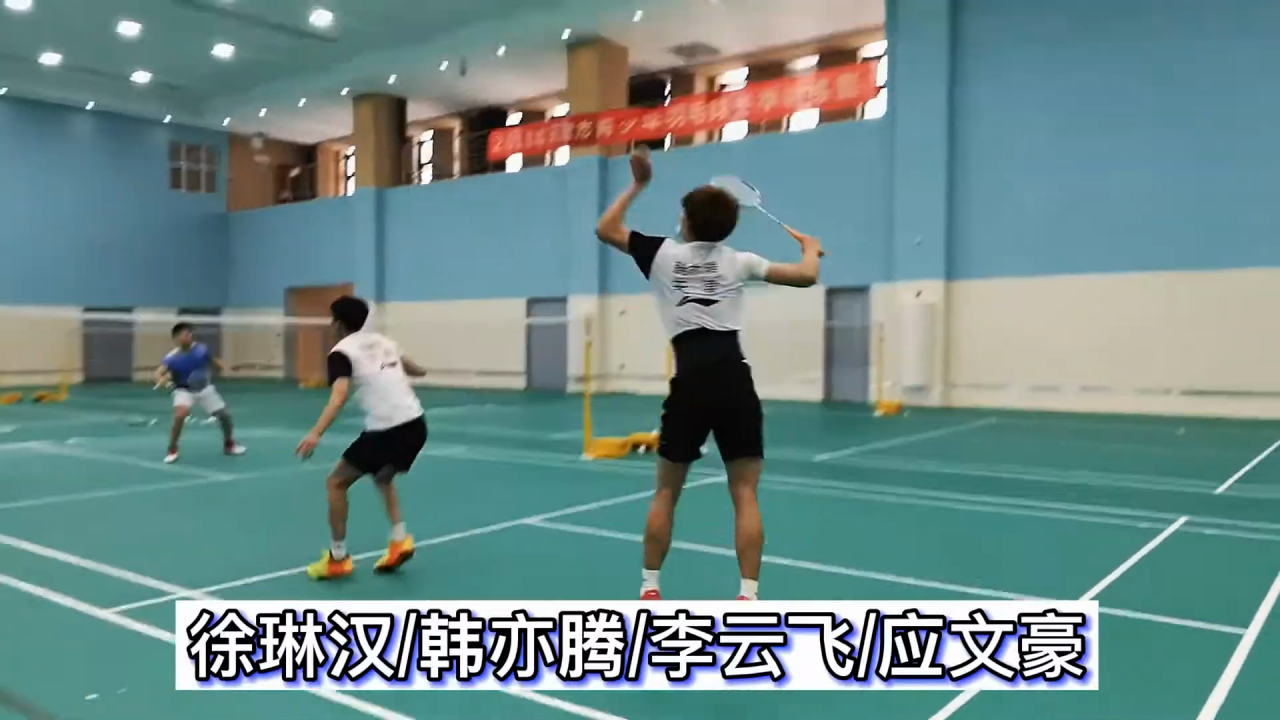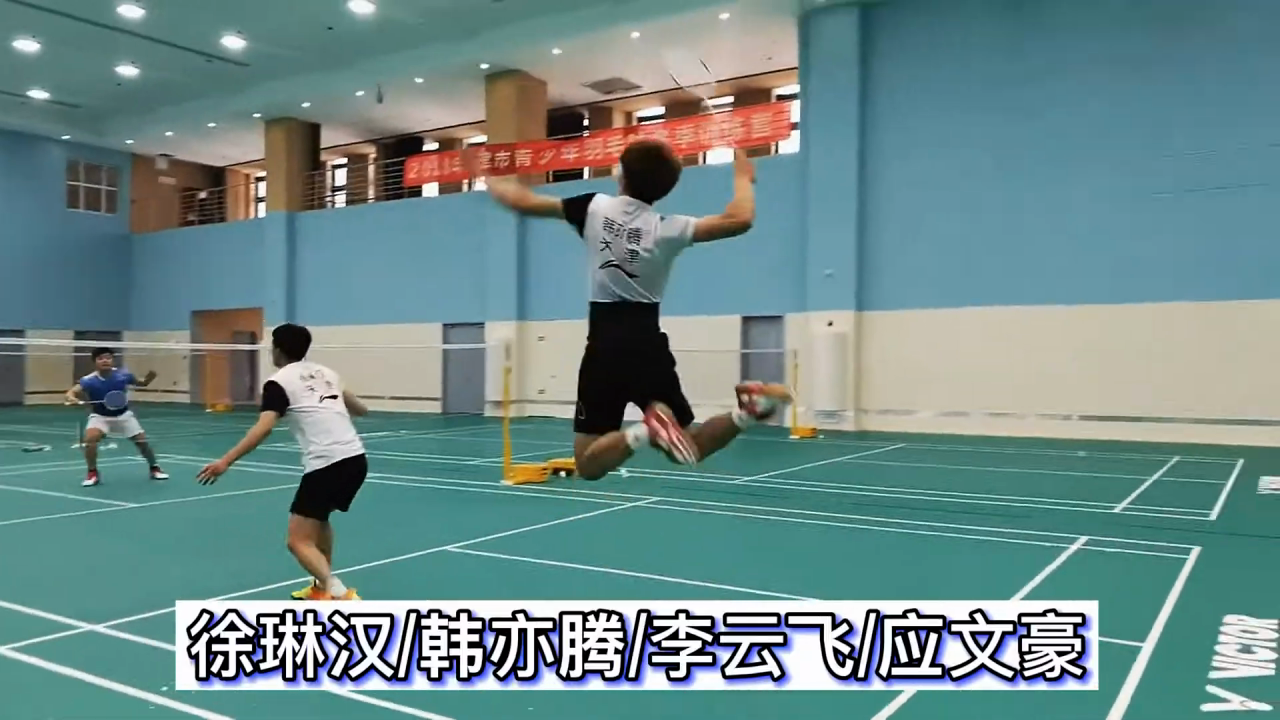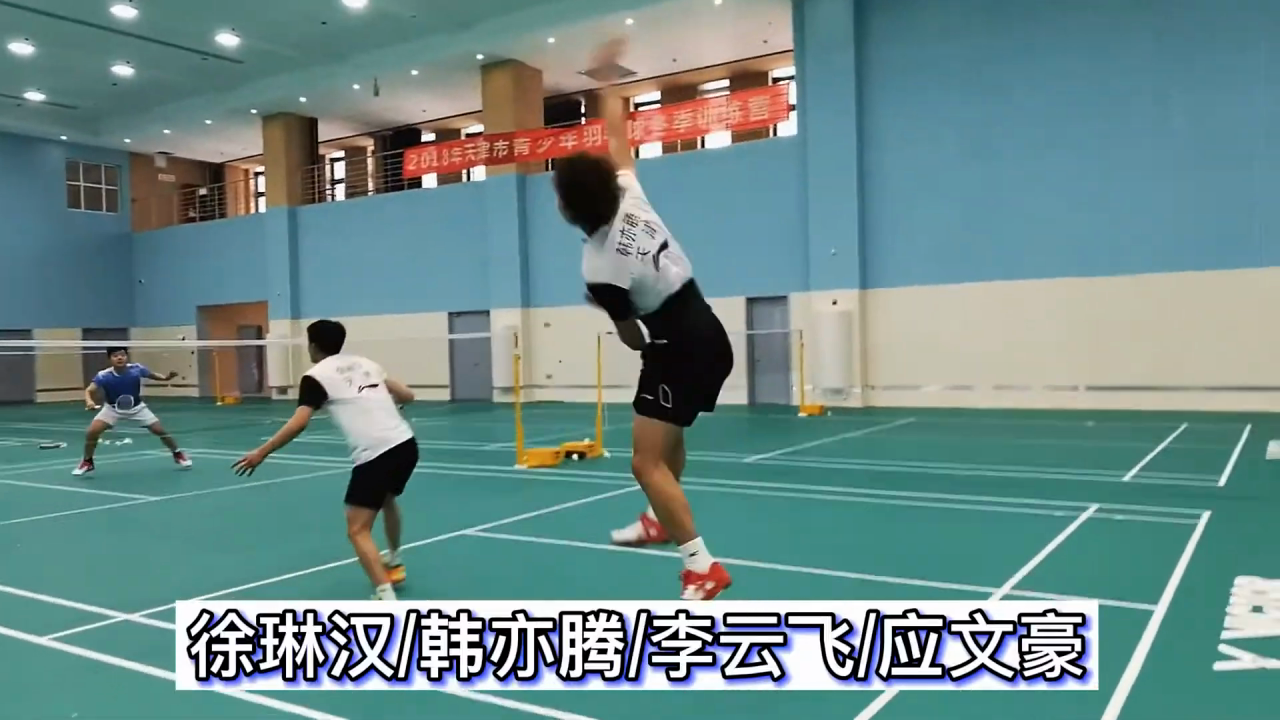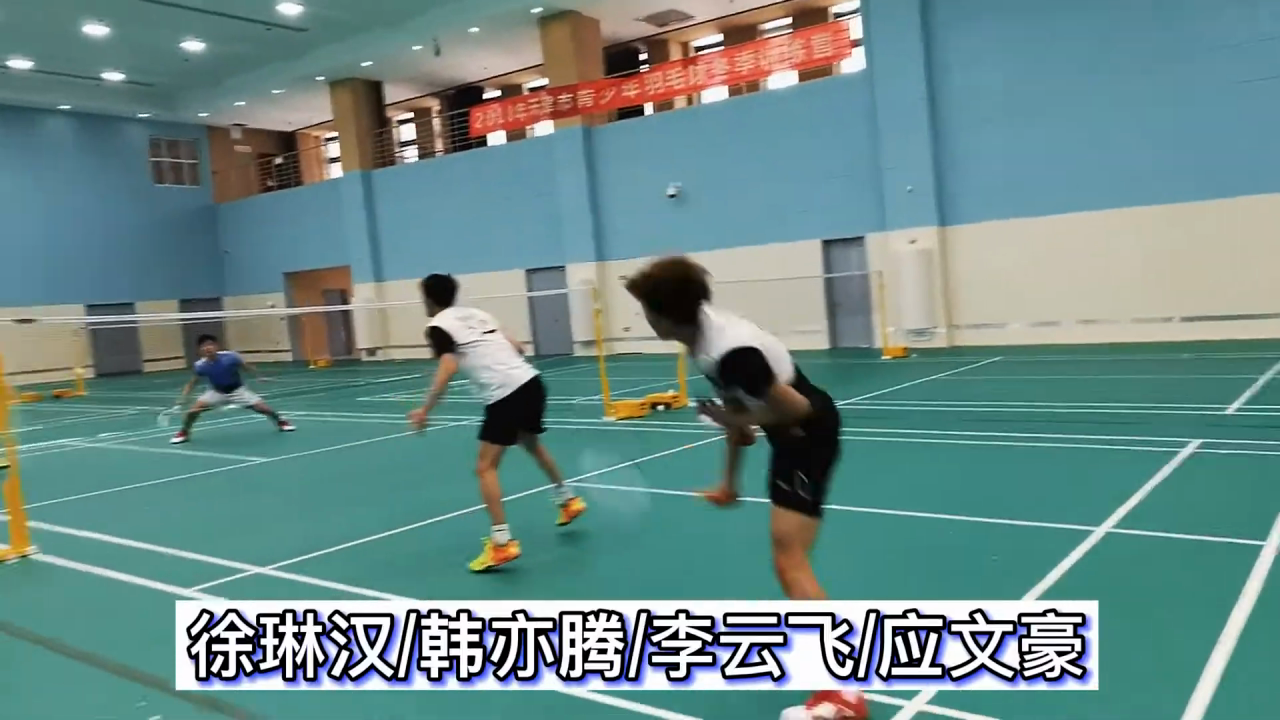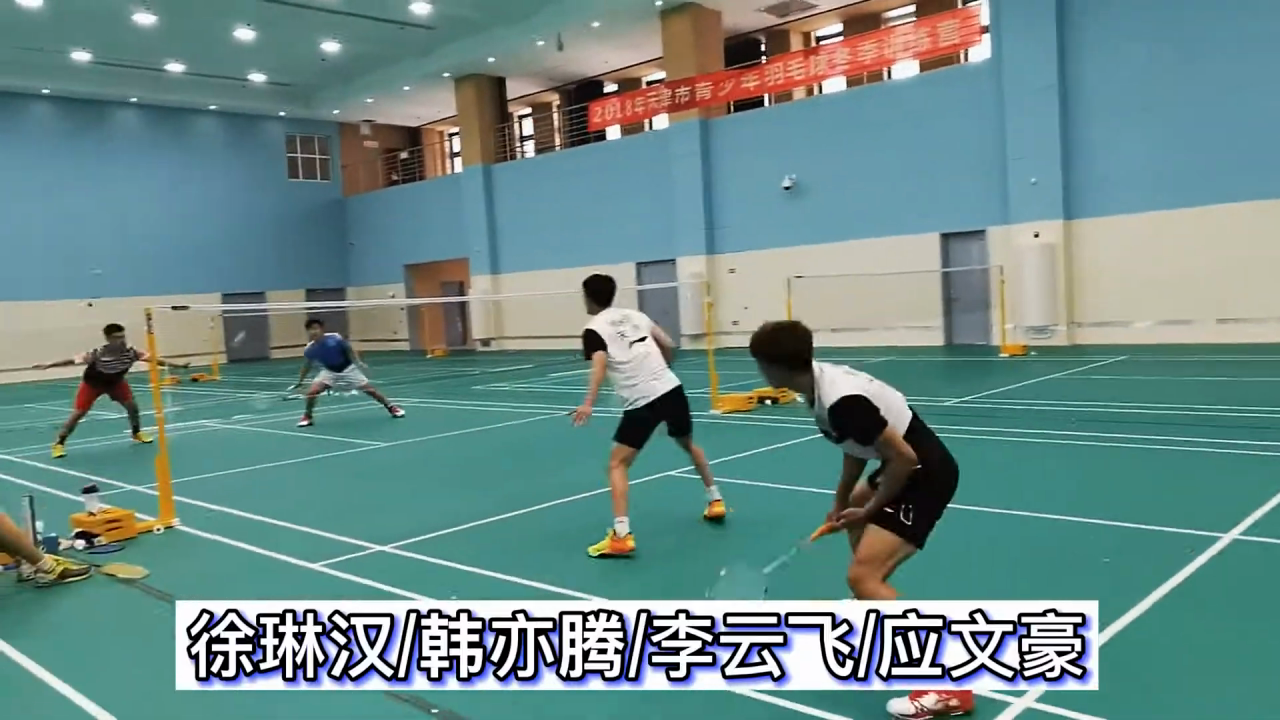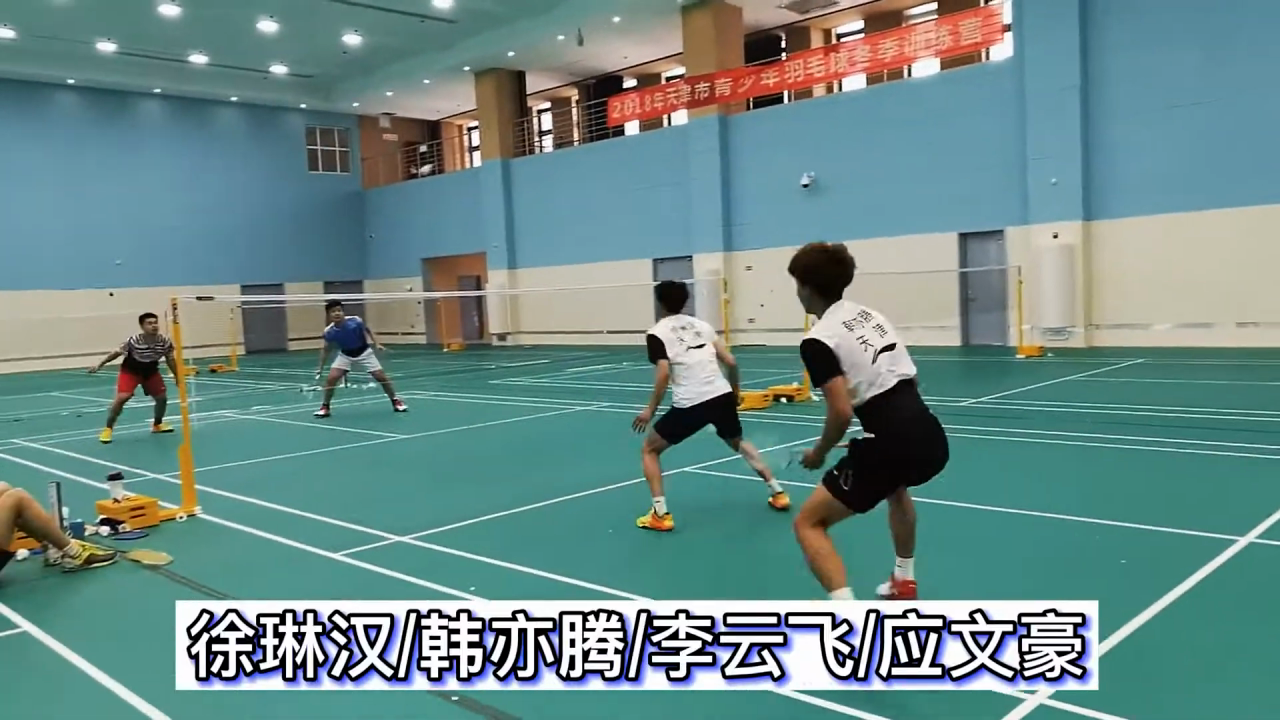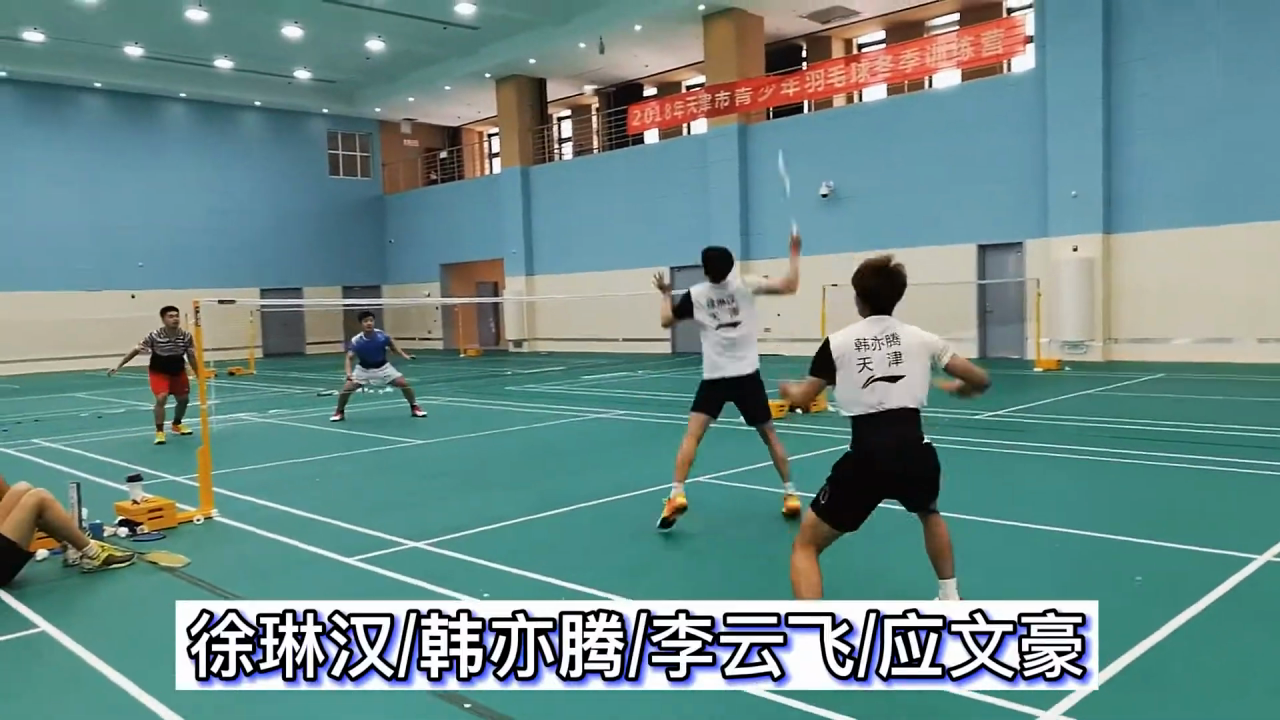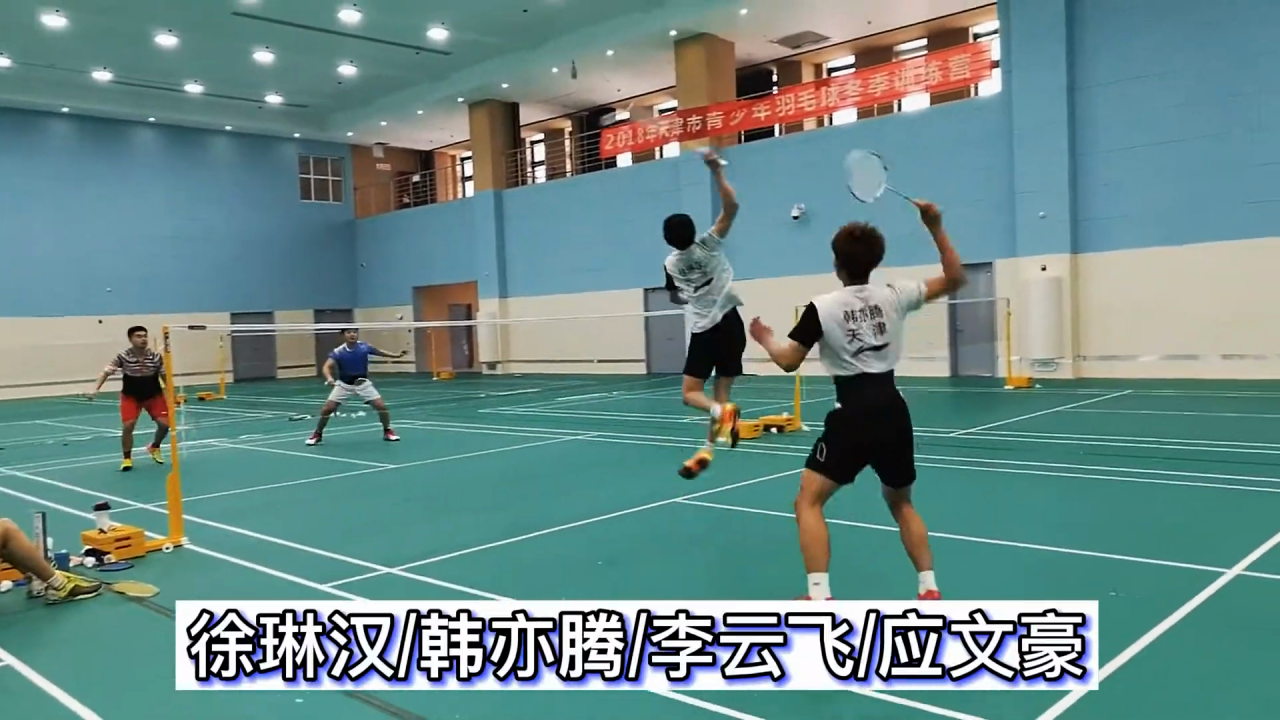
dt=0.2s
person 1, frame 1
left shoulder: (663, 254)
right shoulder: (738, 261)
left elbow: (605, 229)
right elbow: (805, 277)
left wrist: (637, 185)
right wrist: (810, 249)
left hip: (691, 386)
right hip: (733, 385)
left knee: (666, 492)
right knee: (746, 493)
left ankle: (649, 591)
right ankle: (748, 596)
person 1, frame 2
left shoulder: (595, 206)
right shoulder: (668, 228)
left elbow: (526, 202)
right elbow: (739, 222)
left wrist: (490, 181)
right wrist: (743, 179)
left hip: (609, 353)
right hip: (650, 349)
left knee: (590, 463)
right knee: (691, 447)
left ankle: (642, 432)
right ankle: (740, 412)
person 1, frame 3
left shoulder: (598, 271)
right shoulder: (628, 196)
left elbow: (632, 339)
right elbow: (618, 145)
right wrist: (605, 77)
left hip: (681, 354)
right hip: (710, 339)
left knee: (648, 464)
right knee: (665, 442)
left ankle: (703, 568)
right ankle: (660, 520)
person 1, frame 4
left shoulder: (732, 355)
right shoulder: (709, 327)
left elbow: (795, 409)
right elbow: (735, 407)
left wrist: (741, 421)
right wrist: (730, 480)
left hip: (807, 439)
right hip: (795, 434)
left knee: (788, 561)
person 1, frame 5
left shoulder: (842, 401)
right shoulder: (826, 380)
left elbow: (904, 458)
right elbow: (857, 449)
left wrist: (868, 510)
right wrist: (846, 504)
left hip: (927, 473)
right hip: (924, 463)
left knee: (862, 577)
right knee: (858, 520)
person 1, frame 6
left shoulder: (818, 340)
right shoulder: (869, 315)
left elbow: (840, 413)
left wrist: (819, 453)
left hip: (891, 445)
right hip: (931, 440)
left knee: (807, 523)
right knee: (895, 489)
right ankle: (904, 579)
person 1, frame 7
left shoulder: (837, 343)
right shoulder: (922, 339)
left elbow: (804, 397)
right elbow: (980, 380)
left wrist: (788, 391)
right wrist: (959, 388)
left hip: (865, 462)
right hip: (917, 458)
left knee: (805, 546)
right knee: (929, 516)
right ankle: (950, 601)
person 1, frame 8
left shoulder: (821, 308)
right shoulder: (894, 295)
left elbow: (789, 361)
right elbow: (955, 278)
left wrist: (764, 339)
right wrist: (935, 226)
left hip: (851, 418)
right hip: (893, 415)
left knee: (808, 502)
right knee: (902, 504)
left ankle: (818, 597)
right ankle: (928, 589)
person 2, frame 1
left shoulder: (341, 353)
right shoulder: (384, 342)
left elbow: (339, 395)
right elbow: (420, 371)
left wrist: (315, 434)
left hip: (385, 429)
right hip: (416, 423)
left knee: (336, 484)
right knee: (384, 479)
left ankle: (338, 557)
right ankle: (400, 541)
person 2, frame 2
left shoulder: (279, 381)
right shoulder: (327, 373)
left elbow: (263, 428)
right elbow: (361, 408)
left wrist: (225, 461)
left hip: (325, 465)
right hip: (358, 458)
left knee: (298, 541)
right knee: (318, 518)
left ankle: (344, 597)
right ankle: (324, 587)
person 2, frame 3
left shoulder: (316, 377)
right shoulder: (367, 363)
left elbow: (298, 423)
right elbow: (407, 396)
left wrist: (261, 453)
left hip: (374, 454)
right hip: (406, 443)
left knee: (357, 531)
right knee: (385, 496)
right ankle: (393, 564)
person 2, frame 4
left shoulder: (438, 326)
right shoulder: (478, 314)
left elbow: (448, 367)
right elbow: (517, 348)
left wrist: (425, 408)
left hip: (503, 395)
right hip: (531, 383)
left knee: (485, 468)
right knee: (532, 445)
left ankle: (502, 543)
right ankle: (569, 501)
person 2, frame 5
left shoulder: (593, 330)
right shoulder: (636, 315)
left elbow: (600, 365)
right elbow: (668, 347)
left wrist: (588, 405)
left hip: (641, 402)
right hip: (672, 390)
left knee: (617, 464)
right knee: (688, 445)
left ankle: (621, 535)
right ankle: (715, 501)
person 2, frame 6
left shoulder: (657, 333)
right shoulder: (702, 326)
left elbow: (664, 375)
right elbow: (730, 362)
left wrist: (649, 409)
right wrist: (734, 387)
left hip: (688, 406)
right hip: (722, 397)
left knee: (649, 450)
right knee: (739, 443)
left ankle: (661, 513)
right ankle: (777, 491)
person 2, frame 7
left shoulder: (695, 295)
right shoulder: (744, 286)
left elbow: (667, 321)
right elbow: (789, 286)
left wrist: (665, 294)
right wrist: (795, 254)
left hip: (714, 381)
right hip: (747, 376)
left knee: (692, 436)
right knee: (768, 435)
left ankle: (676, 495)
right ankle: (790, 495)
person 2, frame 8
left shoulder: (670, 265)
right shoulder: (706, 244)
right elbow: (731, 207)
right wrist: (717, 171)
left hip: (702, 332)
right hip: (729, 325)
left knee: (690, 394)
right knee: (722, 388)
left ankle: (723, 412)
right ankle: (707, 450)
